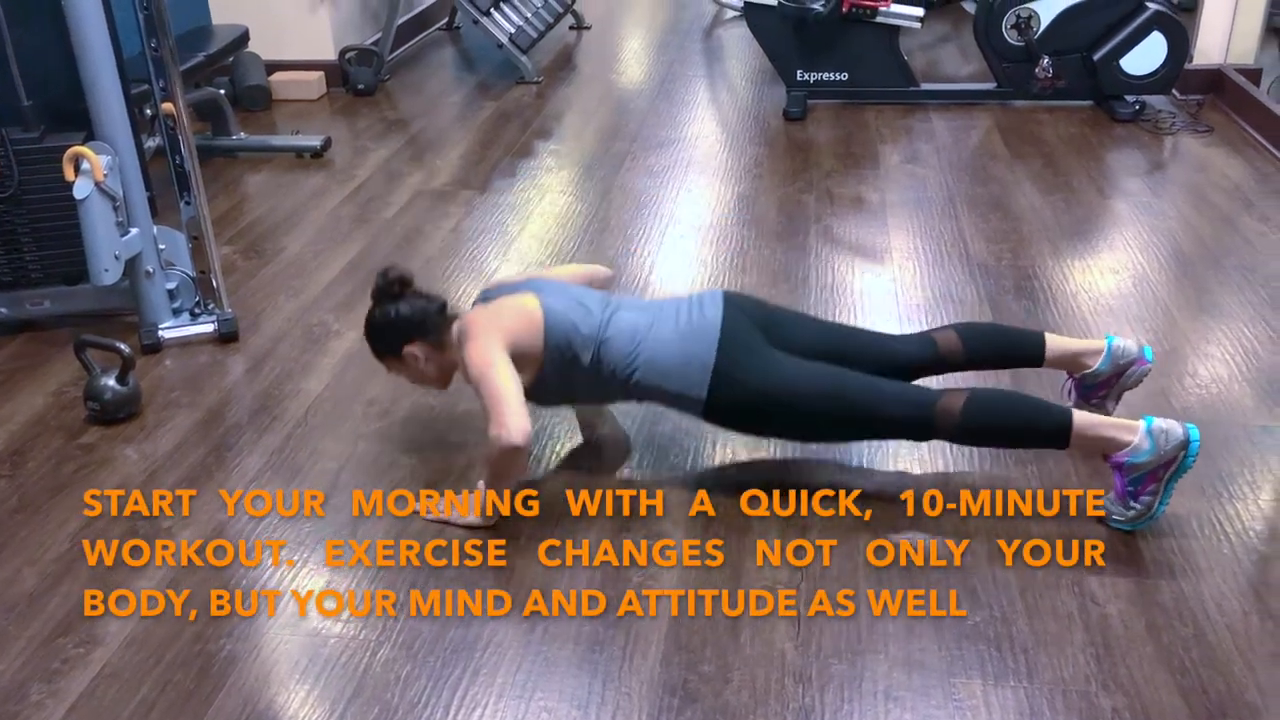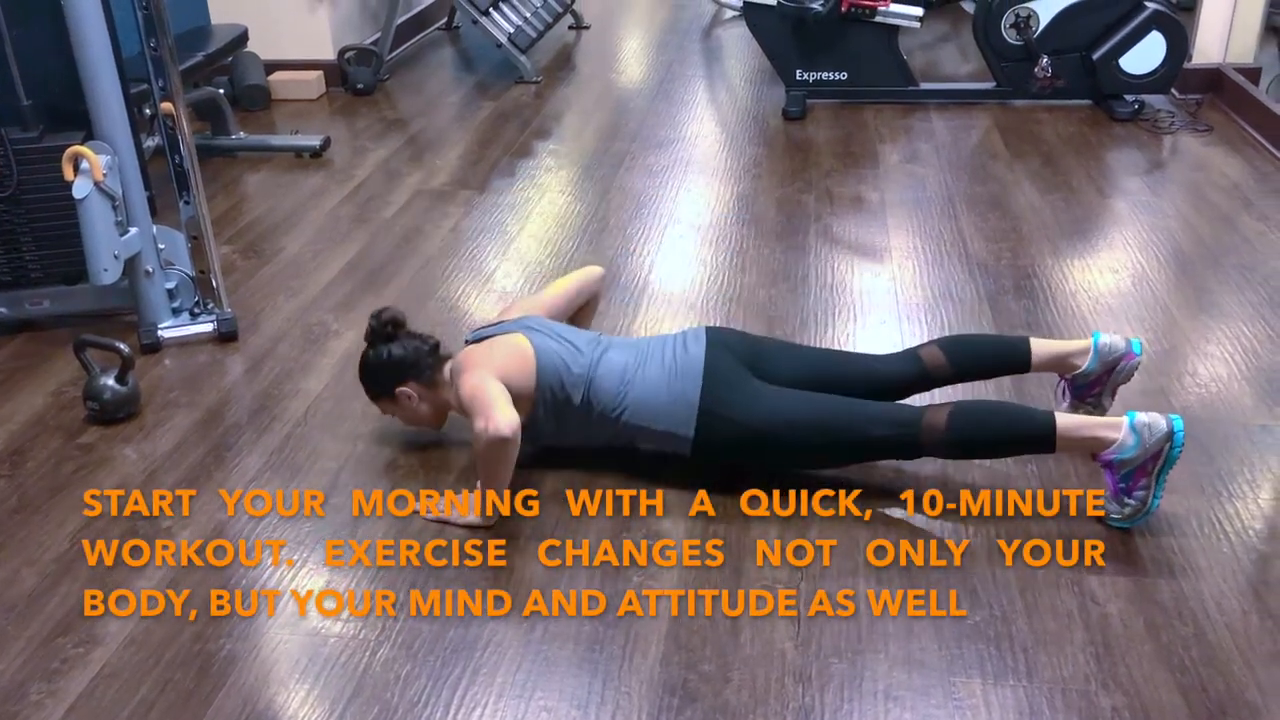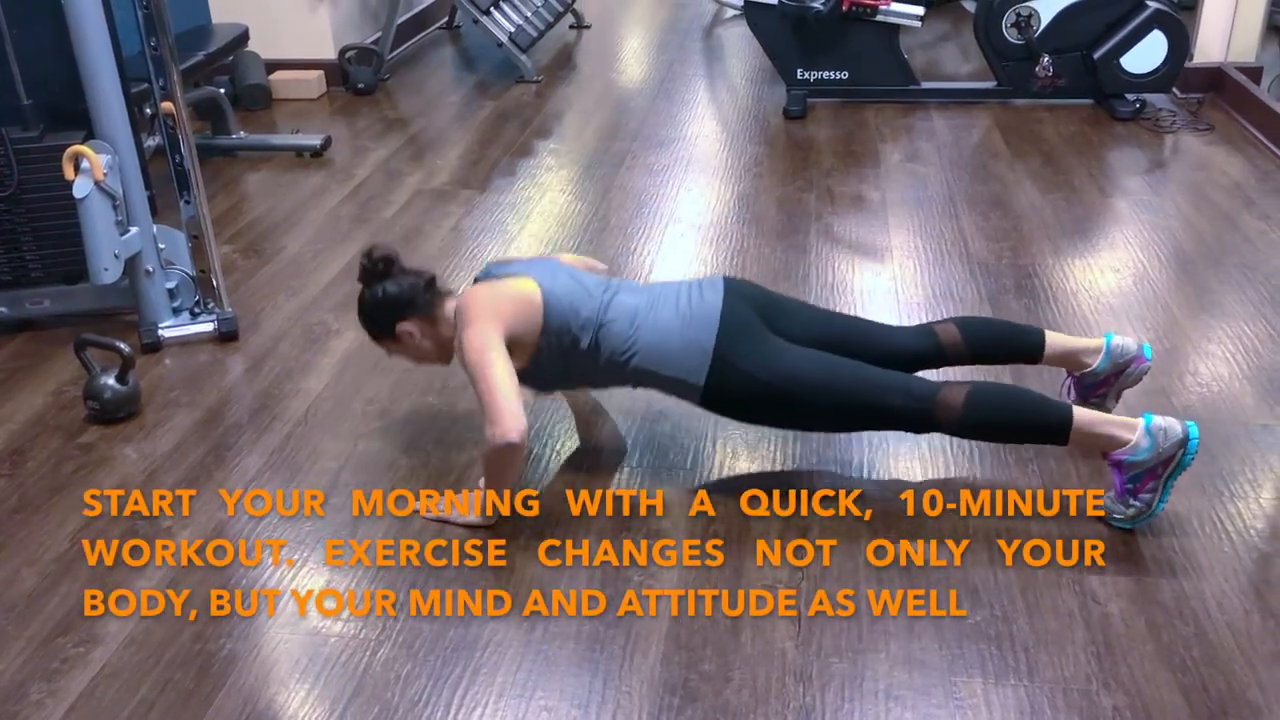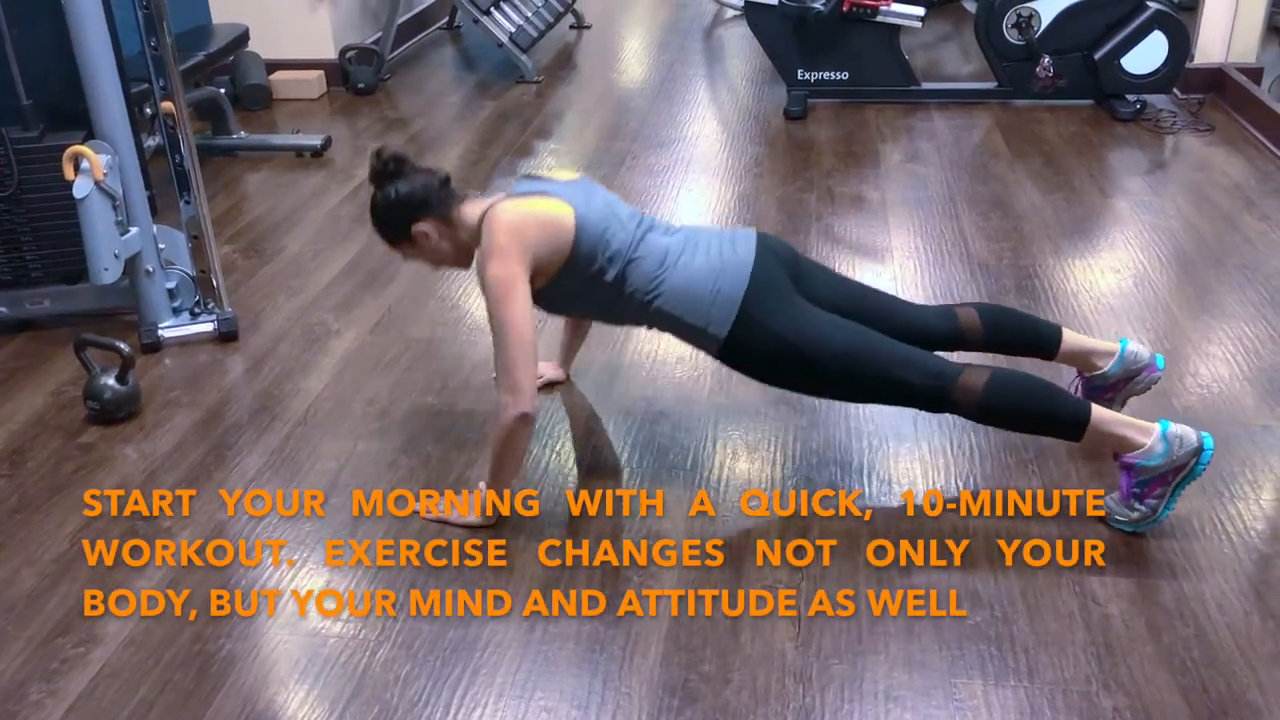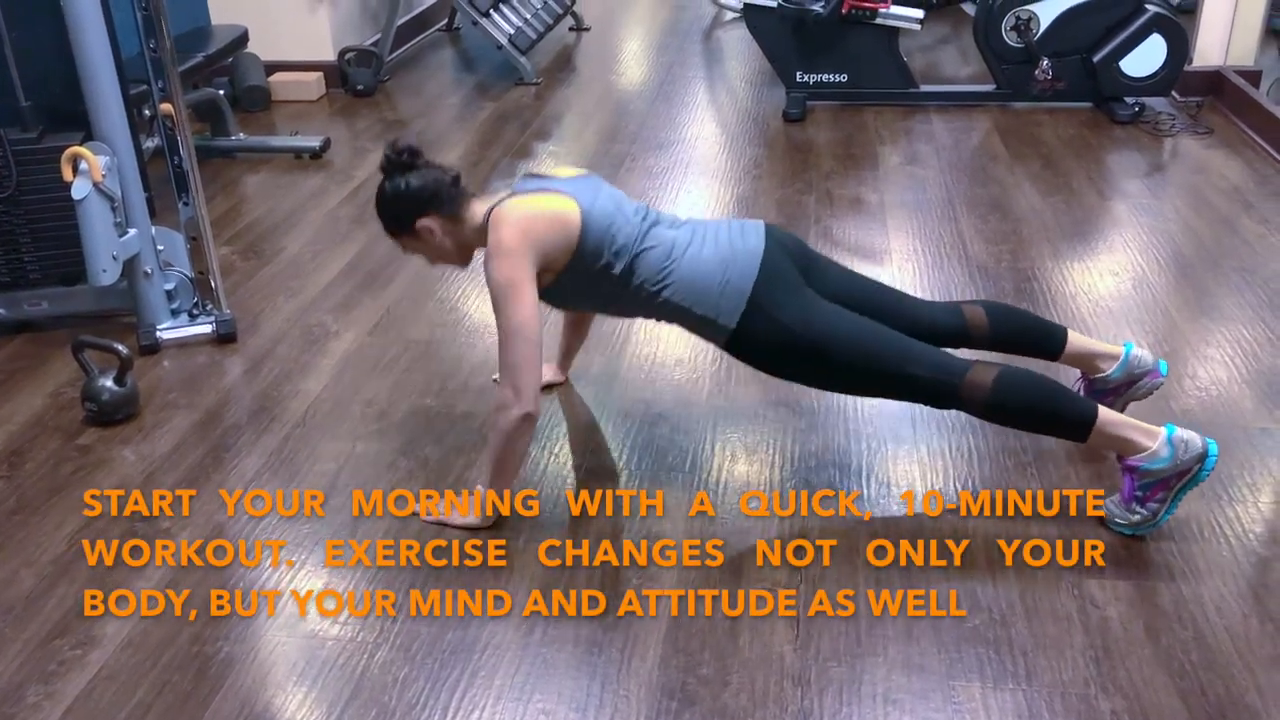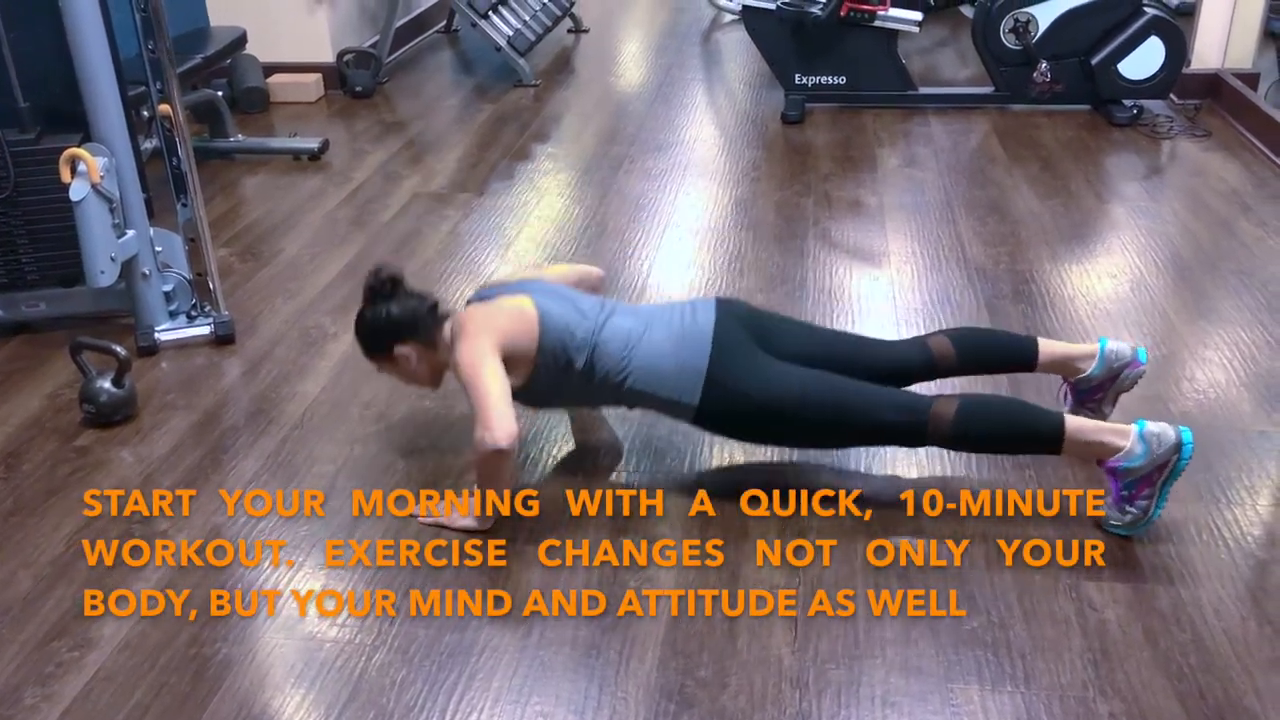
dt=0.3s
person 1, frame 1
left shoulder: (480, 346)
right shoulder: (506, 295)
left elbow: (514, 435)
right elbow: (599, 272)
left wrist: (490, 504)
left hip: (719, 381)
right hip: (718, 322)
left knee: (910, 411)
right knee: (905, 354)
left ankle: (1138, 440)
right ankle: (1099, 354)
person 1, frame 2
left shoulder: (472, 377)
right shoulder: (508, 327)
left elbow: (500, 429)
right elbow: (592, 274)
left wrist: (488, 506)
left hip: (712, 417)
right hip: (706, 353)
left knee: (899, 429)
right knee: (893, 374)
left ankle: (1124, 438)
right ankle: (1086, 355)
person 1, frame 3
left shoulder: (474, 325)
right shoulder: (500, 277)
left elbow: (510, 435)
left wrist: (487, 505)
left hip: (719, 363)
right hip: (719, 304)
left knee: (910, 402)
right knee: (909, 347)
left ankle: (1137, 442)
right ankle: (1098, 355)
person 1, frame 4
left shoulder: (499, 248)
right shoulder: (528, 192)
left elbow: (518, 404)
left wrist: (488, 503)
right wrist: (566, 359)
left hip: (740, 317)
right hip: (746, 258)
left knee: (931, 381)
right knee: (929, 327)
left ankle: (1151, 446)
right ankle: (1109, 358)
person 1, frame 5
left shoulder: (506, 243)
right shoulder: (531, 191)
left elbow: (518, 401)
left wrist: (485, 504)
right wrist: (567, 359)
left hip: (745, 306)
right hip: (750, 249)
left knee: (937, 377)
right knee: (935, 323)
left ankle: (1157, 447)
right ankle: (1112, 360)
person 1, frame 6
left shoulder: (470, 343)
right shoulder: (499, 298)
left elbow: (498, 442)
right elbow: (593, 277)
left wrist: (479, 509)
left hip: (715, 385)
right hip: (712, 326)
left knee: (902, 416)
right knee: (900, 359)
left ankle: (1131, 448)
right ankle: (1093, 360)
